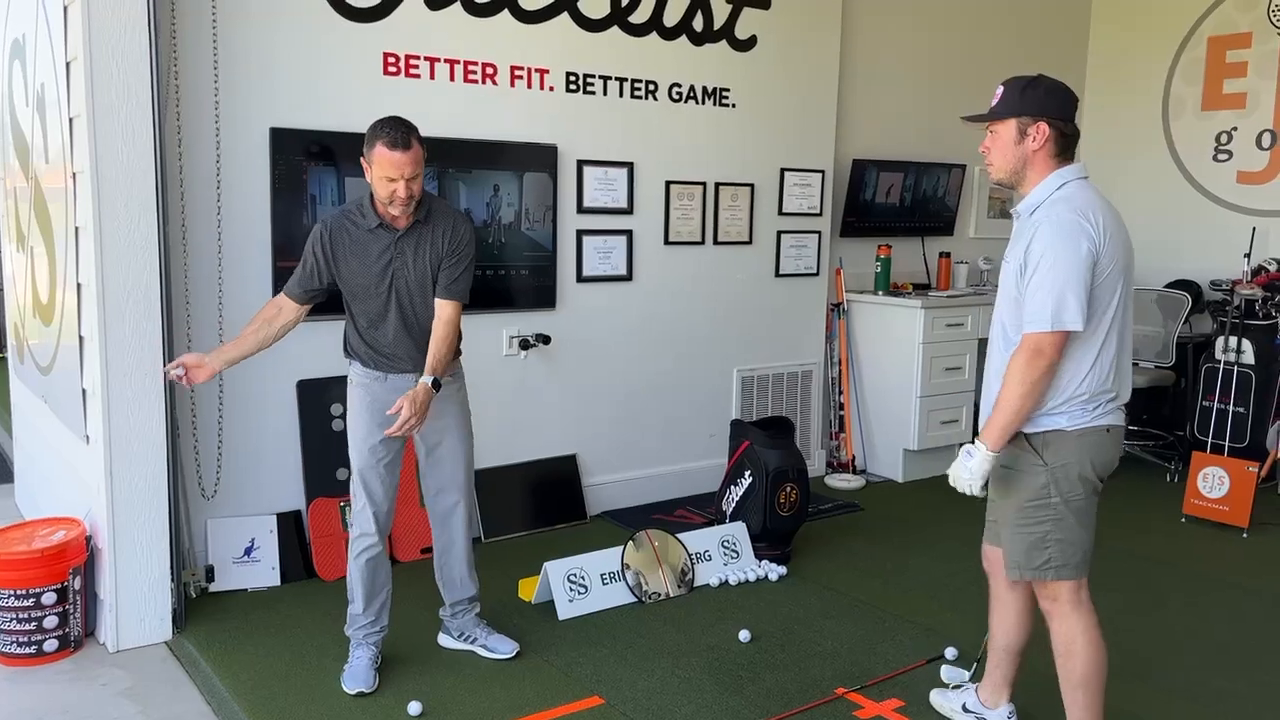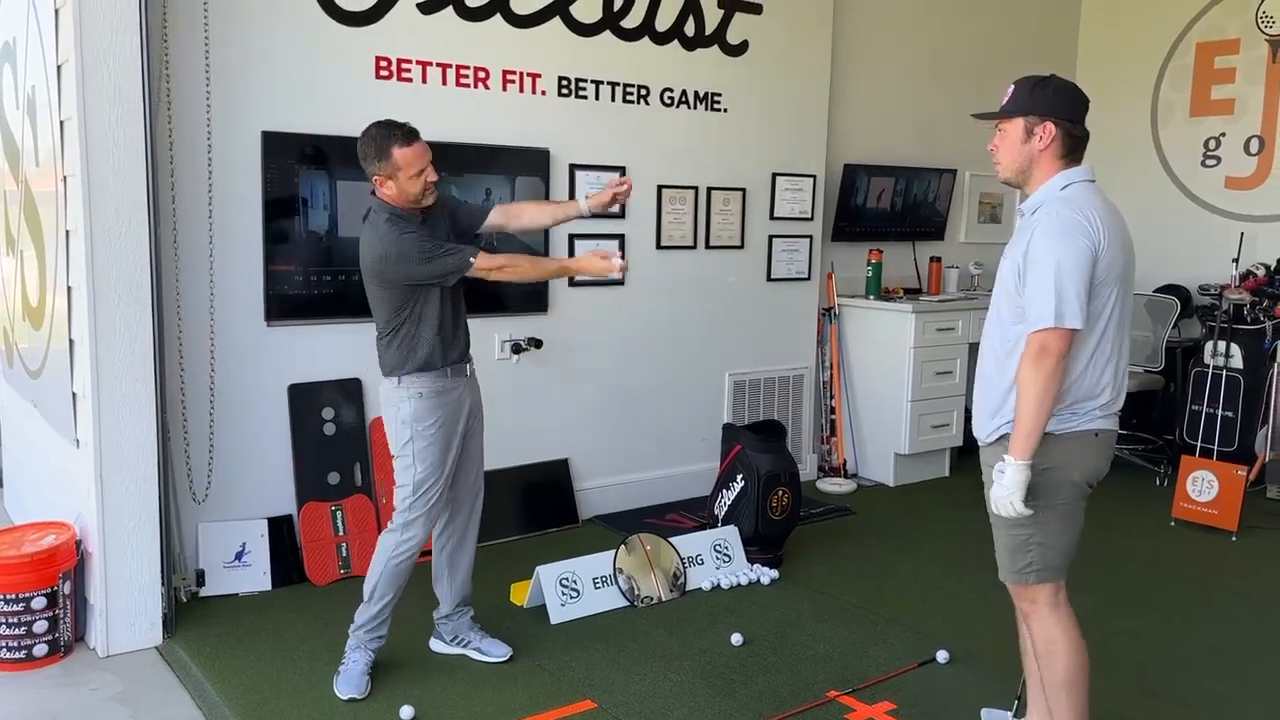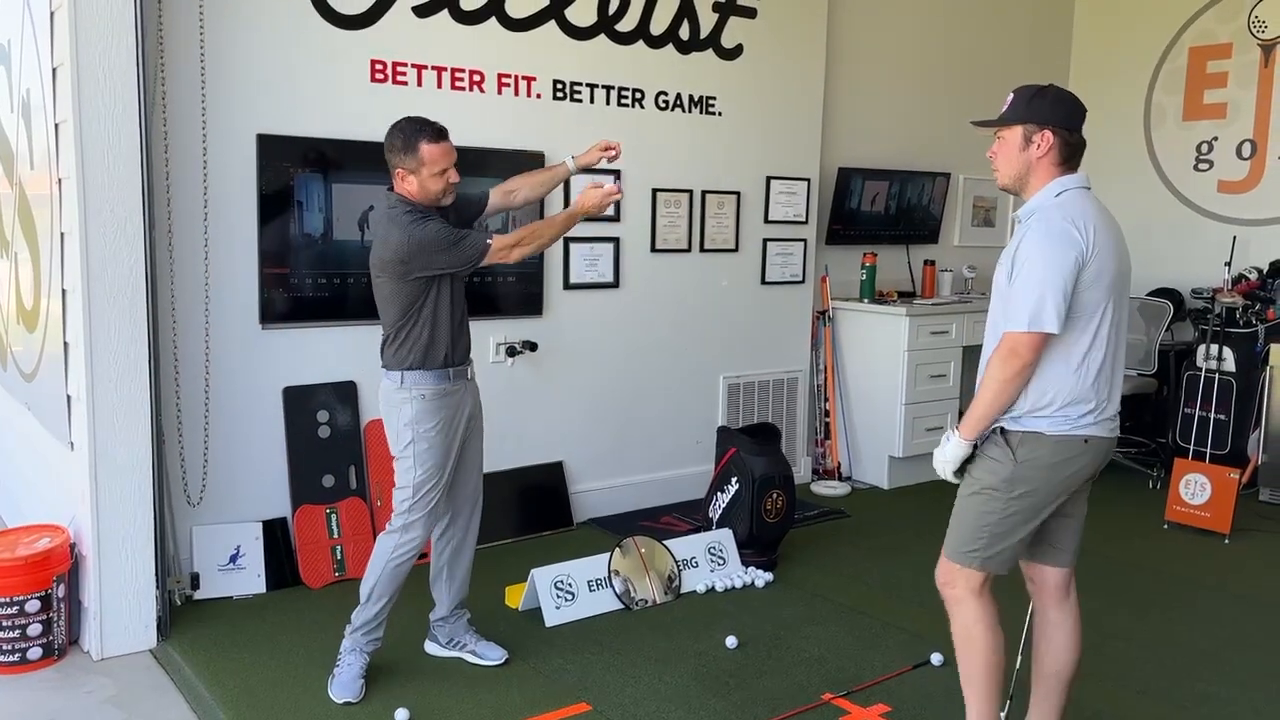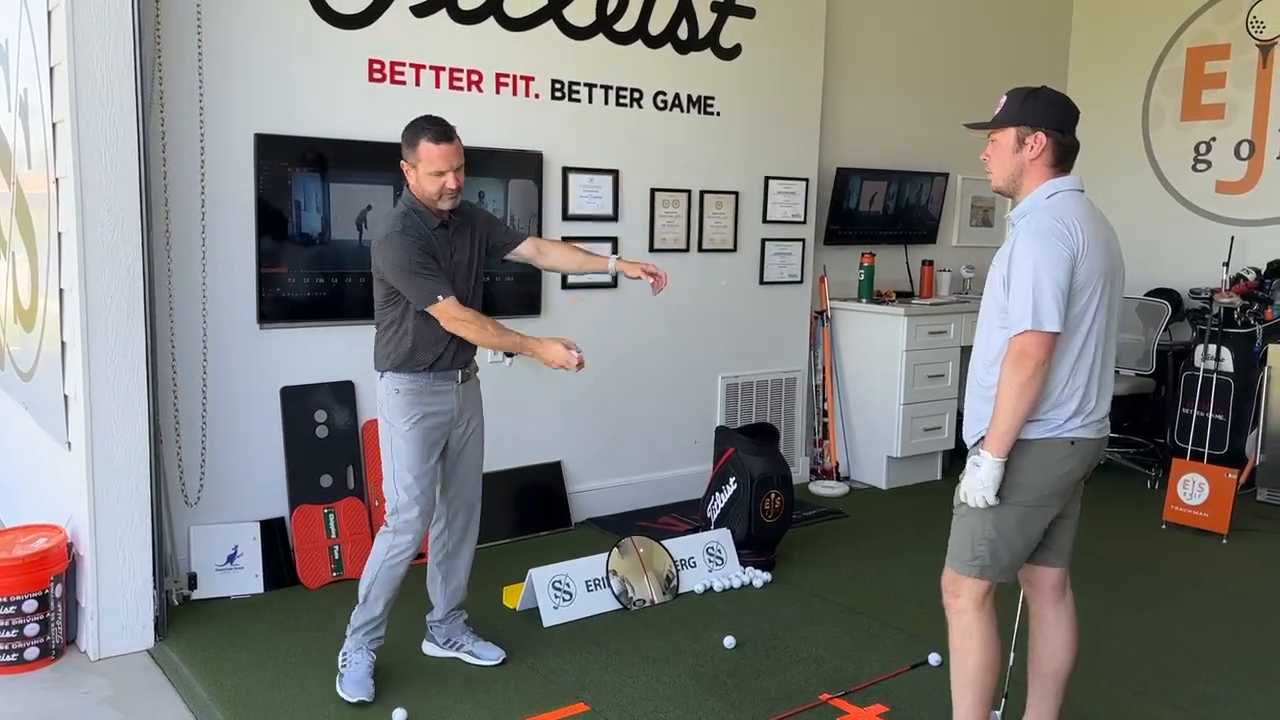
dt=0.5s
person 1, frame 1
left shoulder: (1061, 220)
right shoulder: (1062, 209)
left elbow: (1041, 351)
left wrist: (984, 444)
left hip: (1050, 438)
right hip: (1044, 432)
left knee: (1059, 593)
right knee: (1004, 564)
person 1, frame 2
left shoulder: (1061, 217)
right shoulder: (1073, 208)
left elbow: (1048, 347)
left wrist: (1018, 457)
left hip: (1044, 441)
right hip: (1042, 436)
left knee: (1039, 596)
right knee: (1030, 587)
person 1, frame 3
left shoulder: (1053, 224)
right shoulder: (1084, 216)
left elbow: (1021, 350)
left wrist: (963, 434)
left hip: (1036, 439)
right hip: (1071, 433)
left knee: (960, 579)
right knee: (1052, 584)
person 1, frame 4
left shoulder: (1044, 225)
right shoulder: (1082, 218)
left elbow: (1030, 351)
left wrist: (991, 454)
left hip: (1030, 444)
right hip: (1068, 437)
left knee: (965, 589)
right knee: (1047, 585)
person 2, frame 1
left shoulder: (453, 228)
right shoulder: (336, 231)
left elbow: (446, 315)
right elbow: (287, 306)
left wrist: (426, 387)
right wrist: (216, 360)
left hip: (438, 384)
right hip: (373, 384)
left knee: (453, 507)
right knee: (370, 520)
left ankle: (461, 620)
right ankle: (365, 640)
person 2, frame 2
left shoulder: (438, 207)
right shoulder: (389, 242)
left elbow: (506, 216)
right elbow: (492, 268)
left wrist: (586, 205)
right wrist: (577, 264)
left hip: (462, 379)
right hip: (419, 393)
left knee: (462, 510)
right knee: (413, 521)
left ankle: (452, 624)
right ankle: (361, 645)
person 2, frame 3
left shoulder: (436, 206)
right shoulder: (409, 234)
left elbow: (506, 195)
right elbow: (509, 250)
left wrist: (574, 164)
right wrist: (578, 211)
left hip: (458, 383)
right hip: (419, 392)
left knee: (461, 511)
right knee: (411, 522)
left ankle: (448, 627)
right ankle: (357, 647)
person 2, frame 4
left shoulder: (469, 219)
right shoulder: (398, 238)
left elbow: (539, 250)
right elbow: (455, 318)
left wrist: (616, 263)
right wrist: (537, 348)
left hip: (462, 386)
right hip: (411, 394)
left knee: (459, 515)
right knee: (406, 523)
left ankle: (446, 628)
right ankle: (359, 645)
